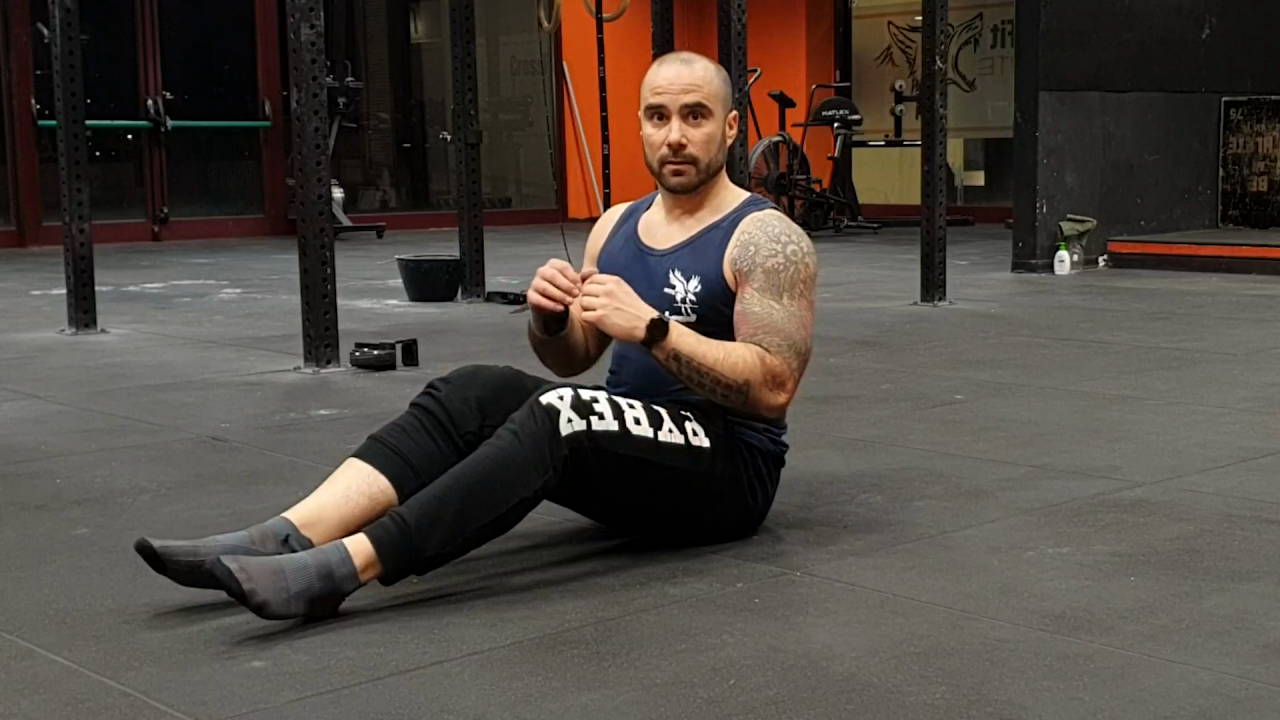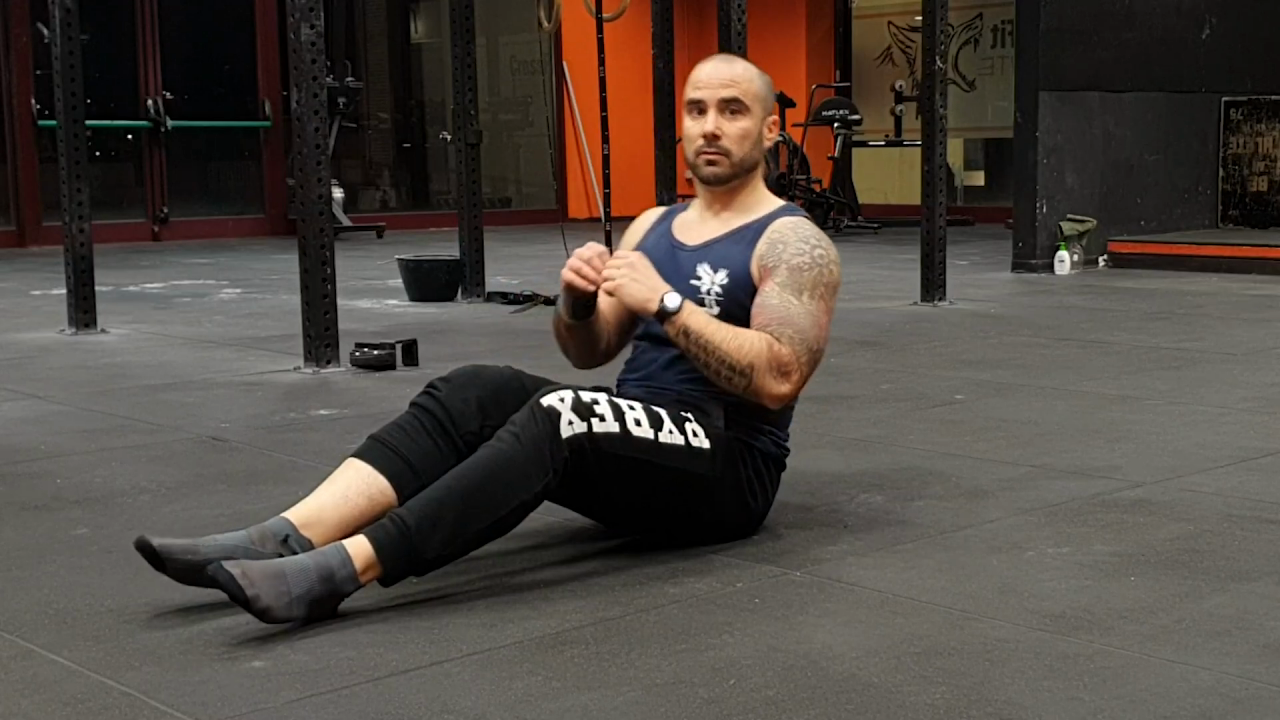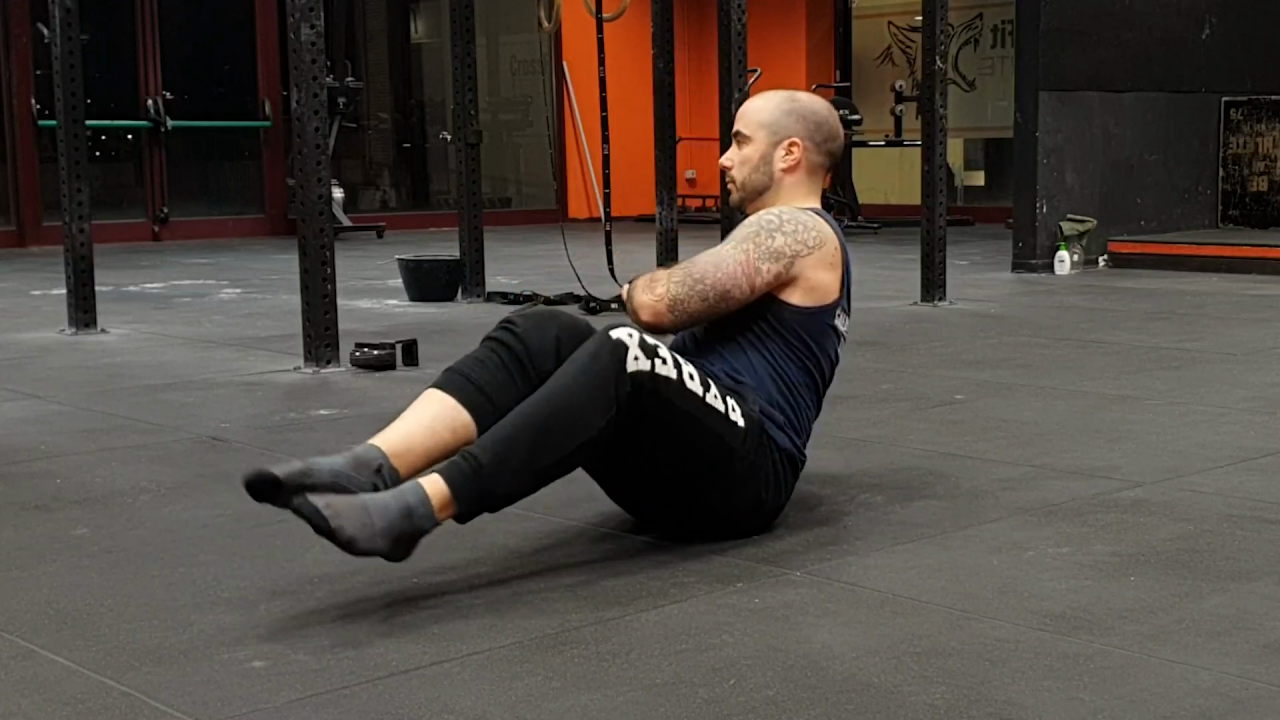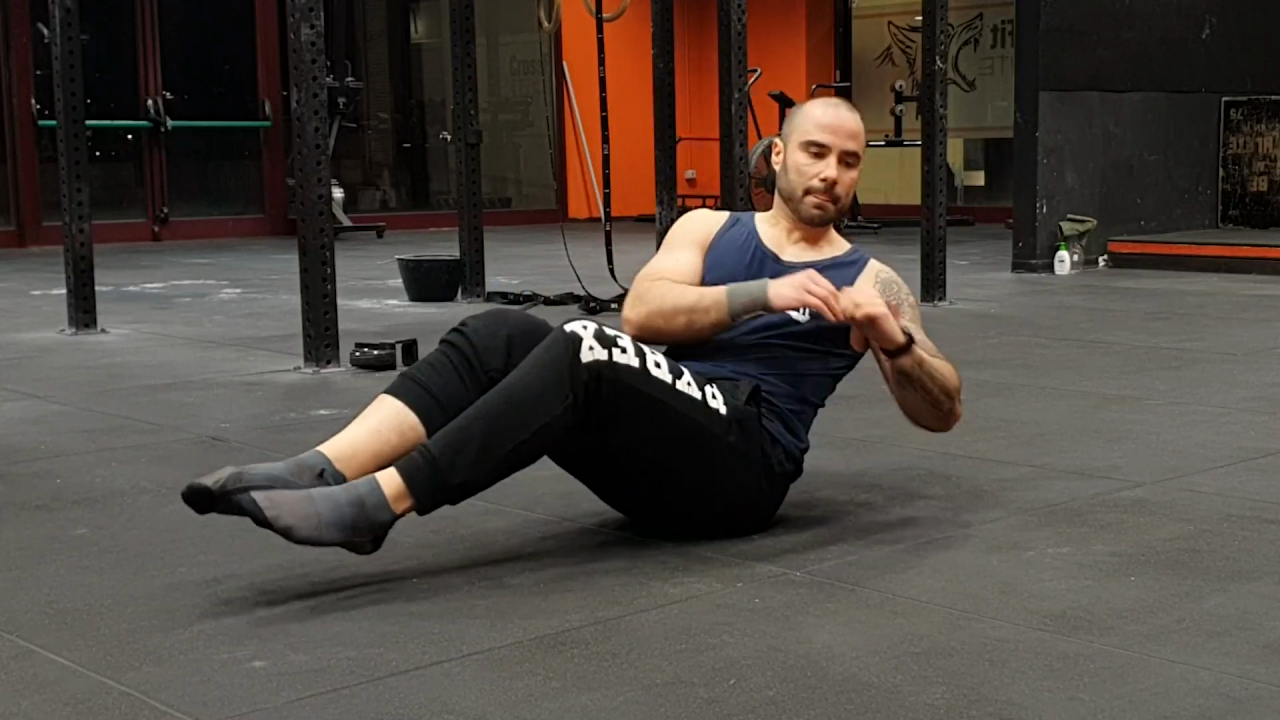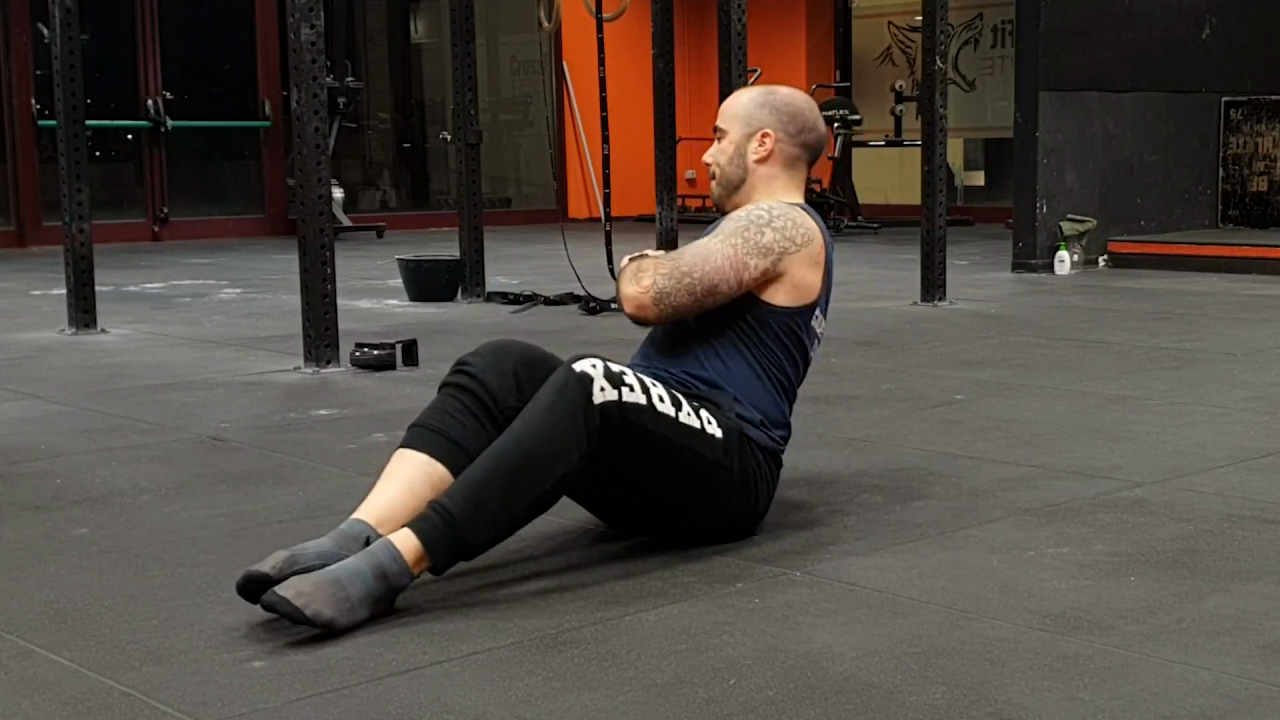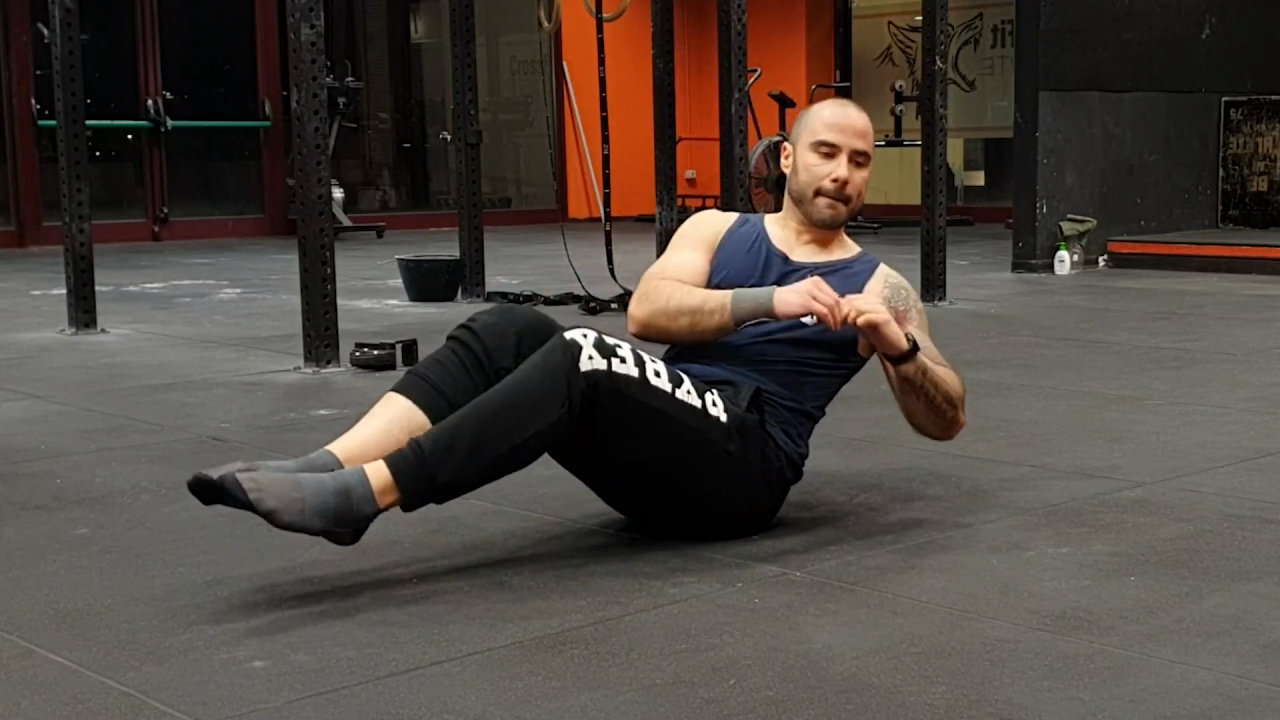
dt=0.7s
person 1, frame 1
left shoulder: (766, 239)
right shoulder: (617, 225)
left elbow: (772, 387)
right elbow: (570, 361)
left wrist: (649, 326)
right wrist: (549, 315)
left hip: (726, 472)
right hip: (627, 448)
left knee: (561, 416)
right knee: (476, 392)
left ankle: (340, 567)
right ankle: (283, 540)
person 1, frame 2
left shoulder: (795, 245)
right shoulder: (654, 226)
left elbow: (775, 380)
right elbow: (588, 350)
left wrist: (662, 302)
right wrist: (578, 296)
left hip: (725, 470)
right hip: (635, 440)
left knee: (559, 419)
right knee: (476, 392)
left ankle: (338, 569)
right ankle: (281, 540)
person 1, frame 3
left shoulder: (792, 231)
right shoulder: (777, 239)
left elbow: (657, 305)
left wrist: (641, 283)
right wrist: (659, 293)
left hip: (744, 469)
right hip: (669, 455)
left knee: (625, 351)
right knee: (542, 333)
left ankle: (415, 508)
right ankle: (369, 469)
person 1, frame 4
left shoulder: (870, 282)
right shoulder: (707, 228)
left elbow: (942, 408)
right elbow: (643, 317)
left wrist: (893, 337)
right wrist: (764, 295)
left hip: (738, 462)
right hip: (652, 446)
left knee: (584, 349)
right knee: (500, 337)
left ankle: (374, 503)
right ankle: (315, 474)
person 1, frame 5
left shoulder: (778, 225)
right shoulder: (757, 234)
left elbow: (643, 297)
left wrist: (642, 264)
right wrist: (658, 272)
left hip: (724, 470)
right hip: (642, 452)
left knee: (592, 383)
right knee: (503, 368)
left ankle: (392, 563)
right ankle: (357, 539)
person 1, frame 6
left shoulder: (879, 287)
right shoulder: (716, 230)
left elbow: (947, 418)
right elbow: (647, 314)
left wrist: (900, 344)
right wrist: (769, 302)
left hip: (739, 465)
right hip: (657, 444)
left knee: (583, 360)
right knee: (509, 333)
left ankle: (358, 496)
right ankle: (328, 467)
